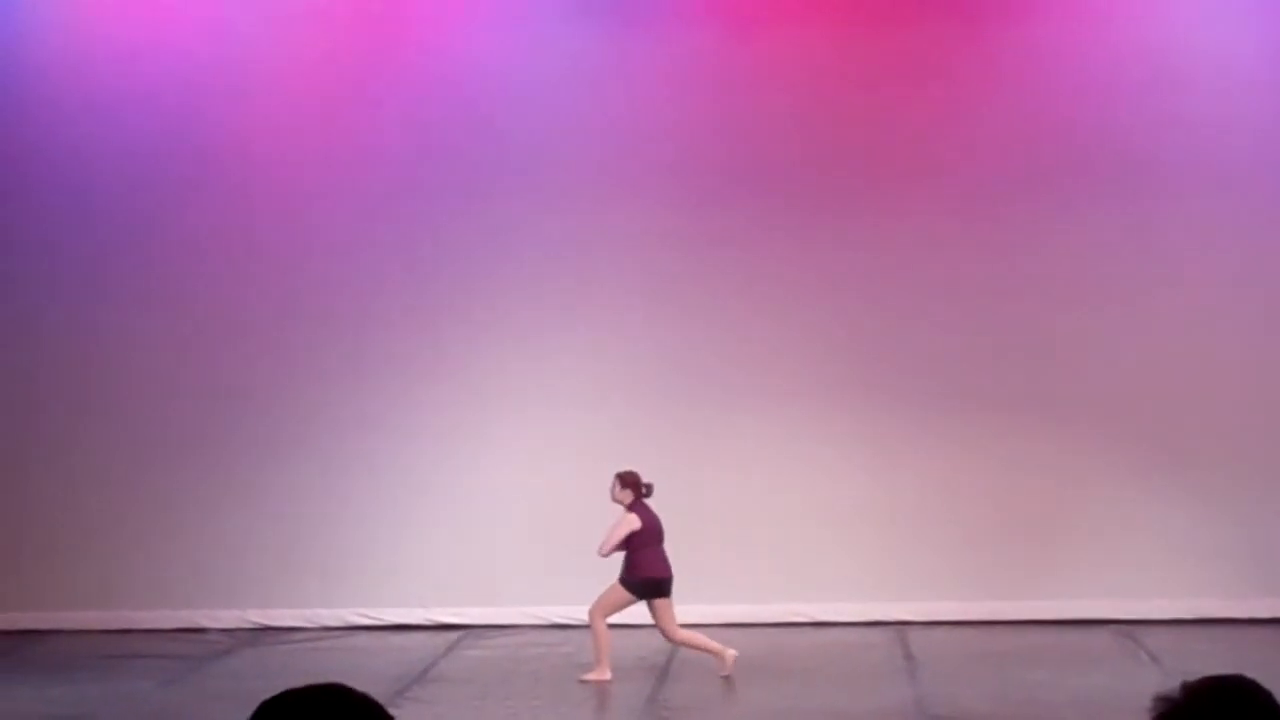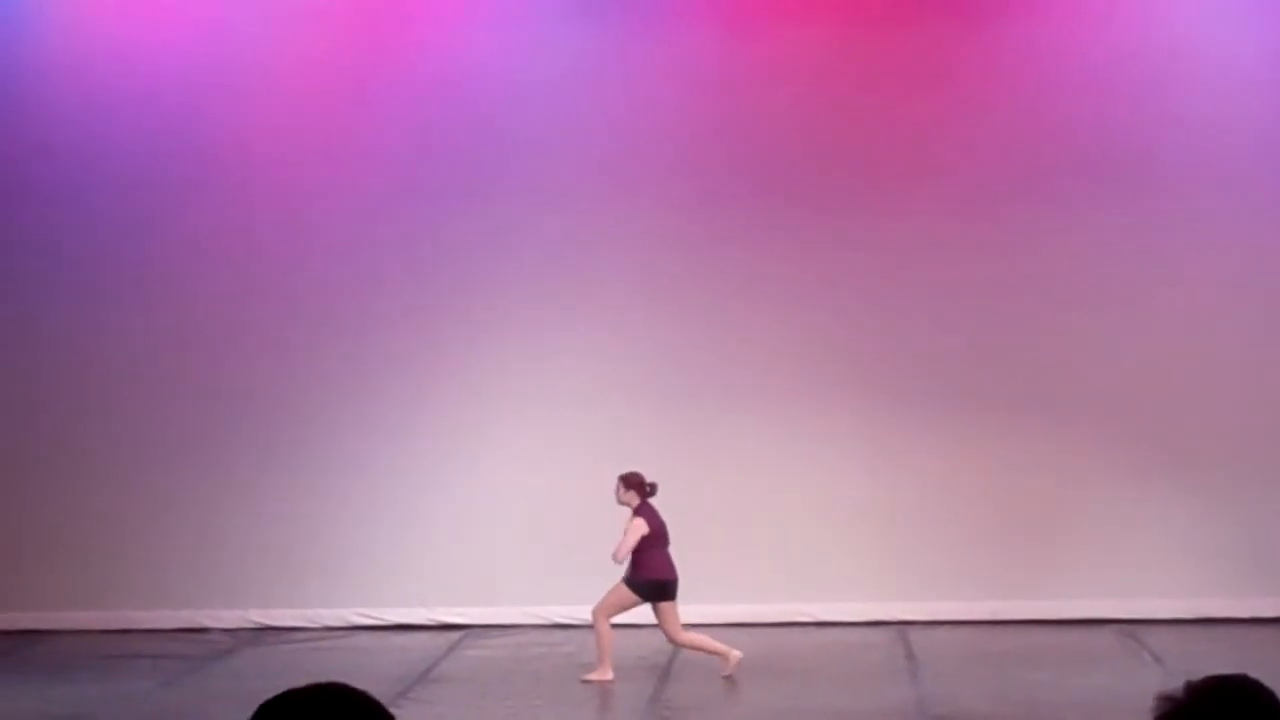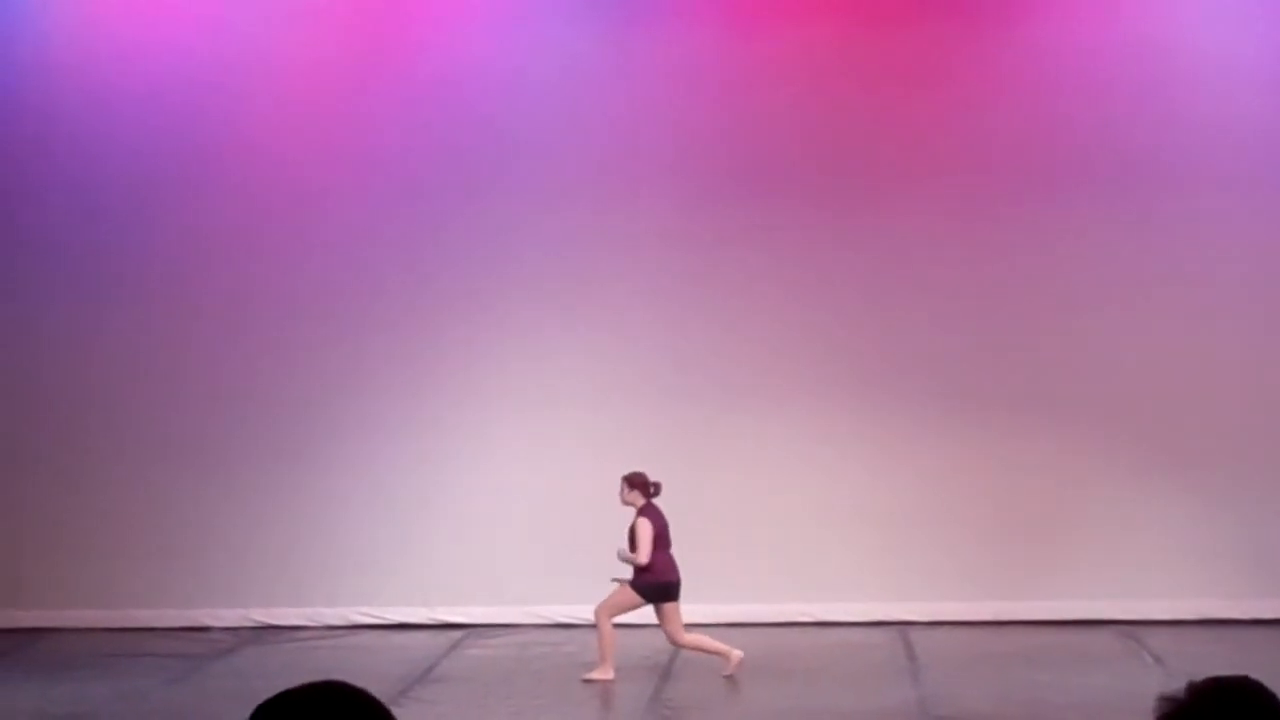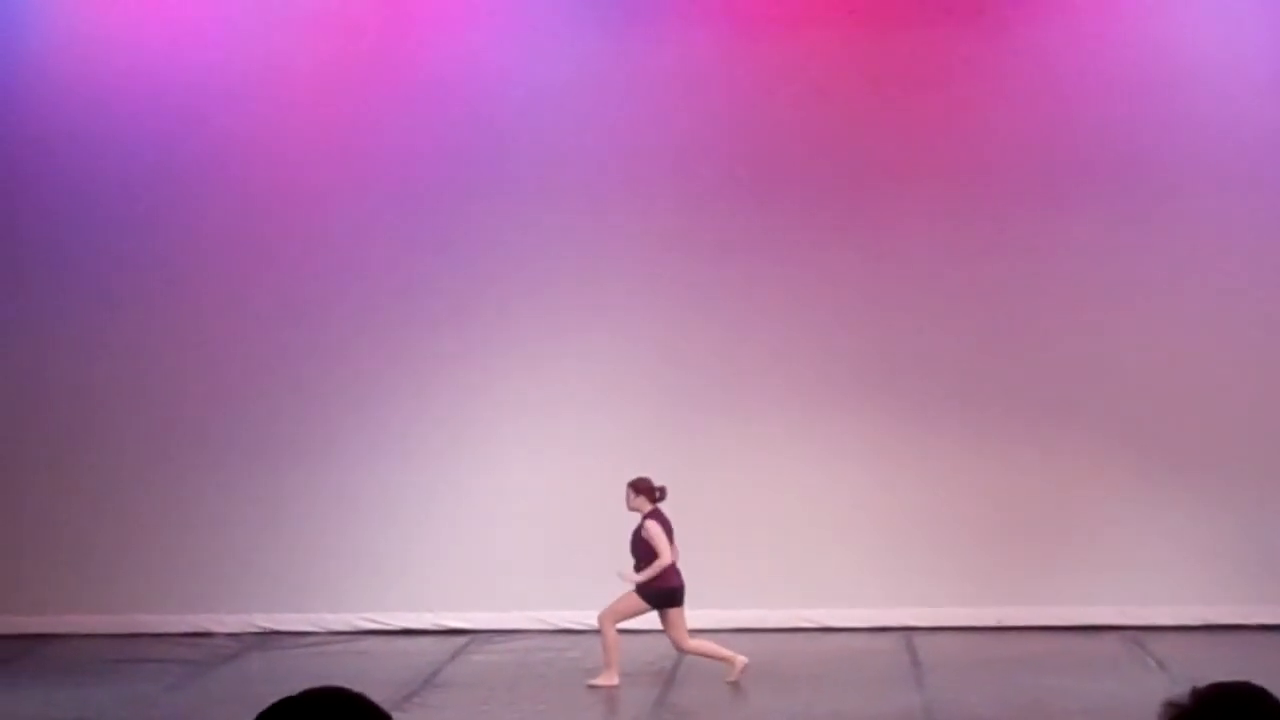
dt=0.1s
person 1, frame 1
left shoulder: (630, 516)
right shoulder: (641, 510)
left elbow: (604, 550)
left wrist: (615, 546)
left hip: (643, 577)
right hip: (660, 576)
left knee: (596, 613)
right knee: (672, 632)
left ankle: (602, 670)
right ankle: (724, 652)
person 1, frame 2
left shoulder: (638, 520)
right shoulder: (647, 512)
left elbow: (619, 557)
left wrist: (620, 550)
right wrist: (629, 576)
left hip: (649, 579)
right hip: (665, 578)
left knee: (600, 613)
right knee: (676, 635)
left ankle: (604, 670)
right ankle: (729, 653)
person 1, frame 3
left shoulder: (642, 519)
right shoulder: (652, 512)
left elbow: (642, 559)
left wrist: (624, 556)
right wrist: (633, 578)
left hip: (653, 581)
right hip: (667, 581)
left knee: (602, 612)
right knee: (678, 637)
left ankle: (605, 669)
right ankle: (731, 653)
person 1, frame 4
left shoulder: (650, 524)
right shoulder: (657, 518)
left elbow: (666, 558)
right elbow: (674, 555)
left wrist: (640, 577)
left hip: (658, 587)
right hip: (671, 587)
left knee: (606, 618)
right knee: (683, 643)
left ankle: (610, 675)
right ankle: (735, 659)
